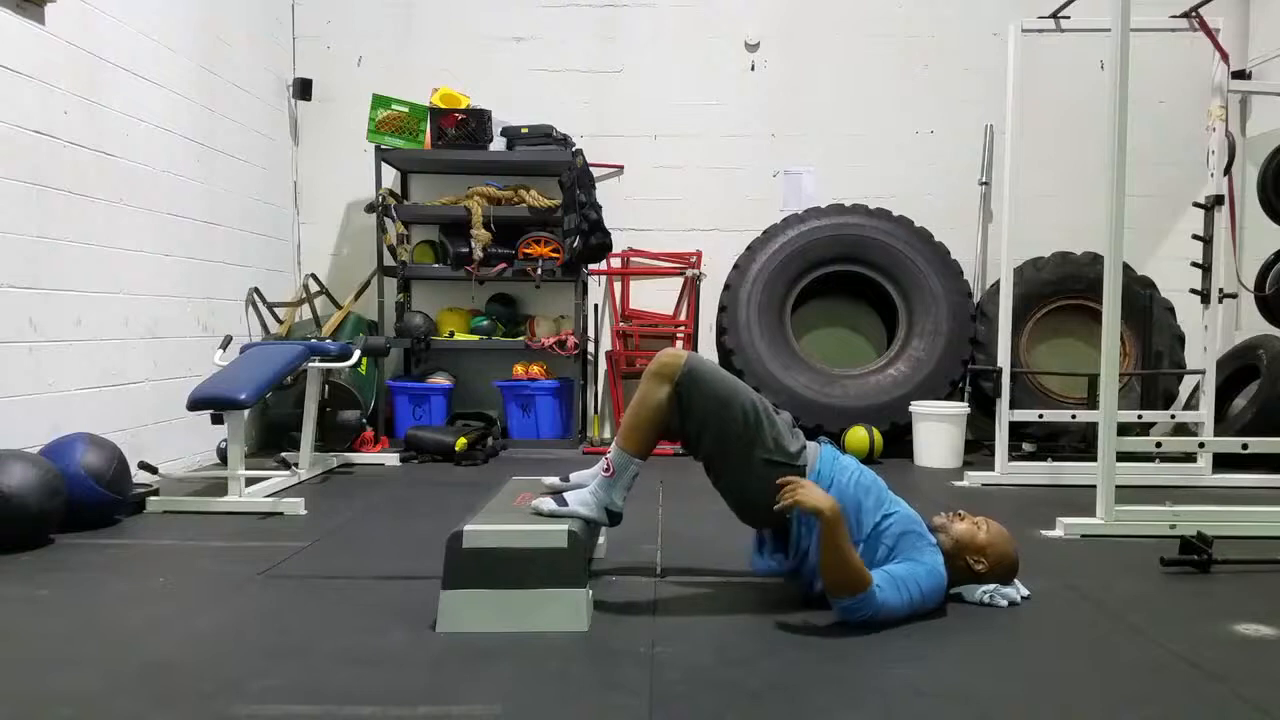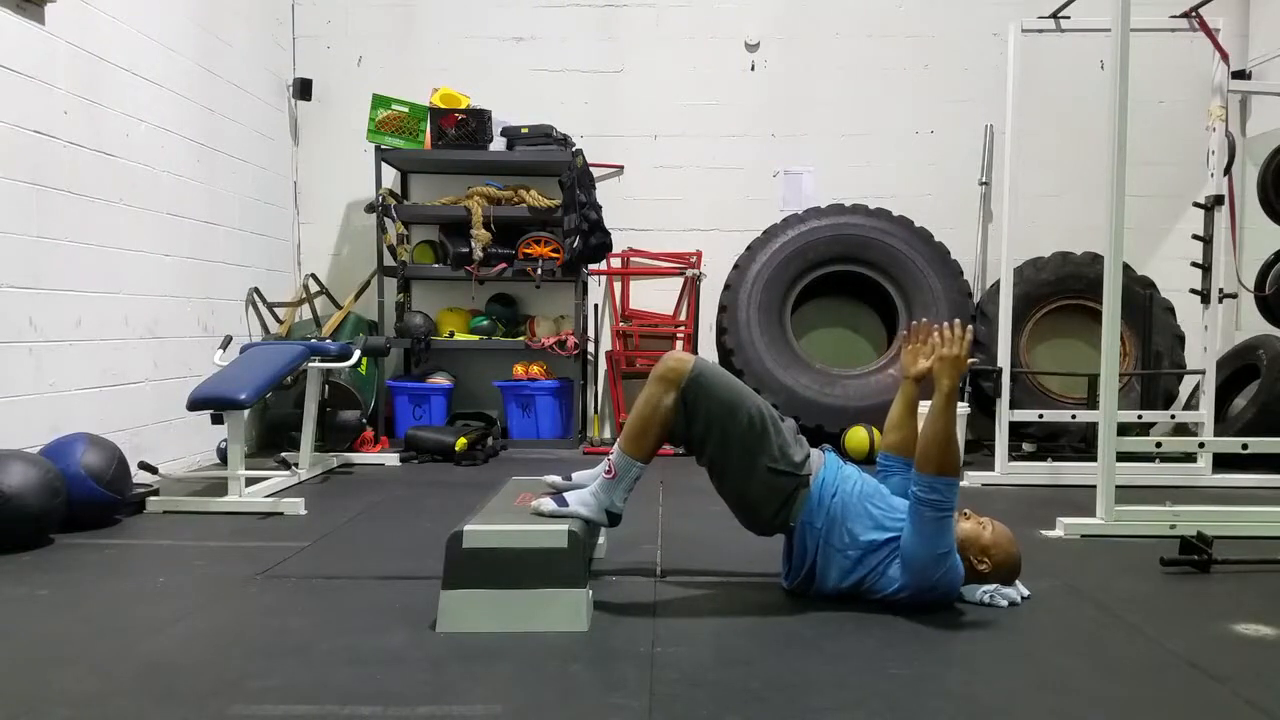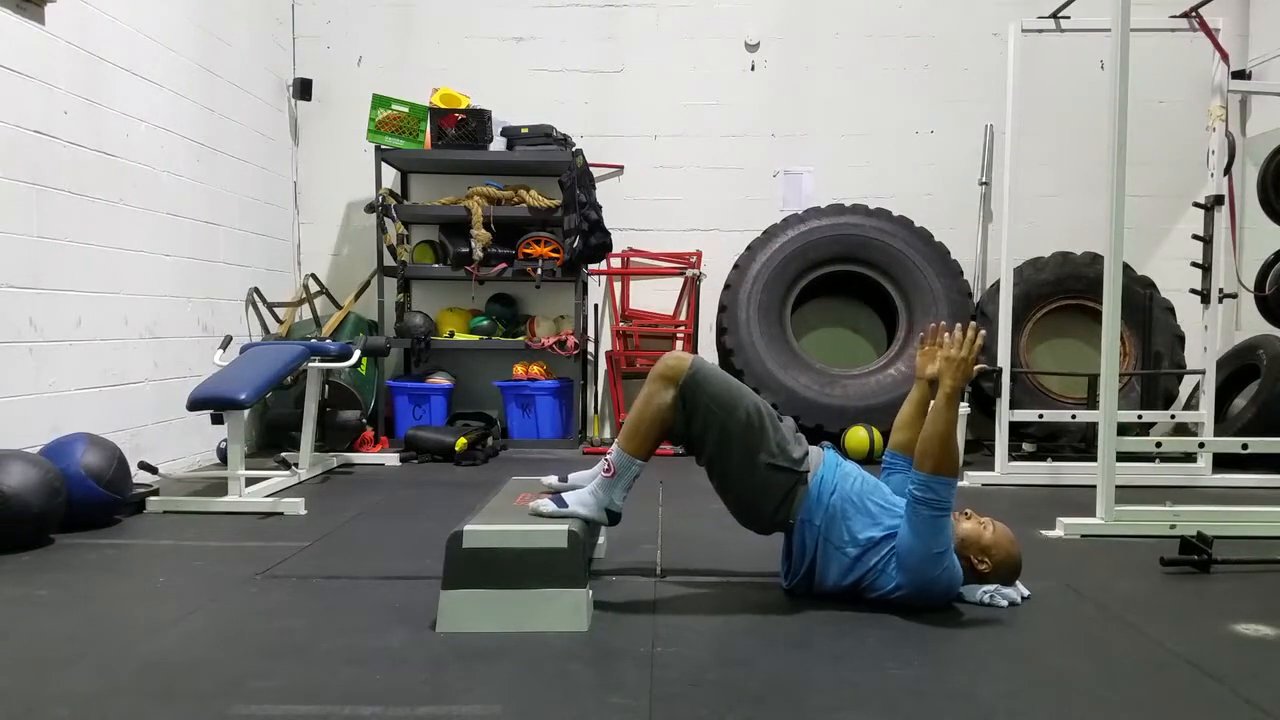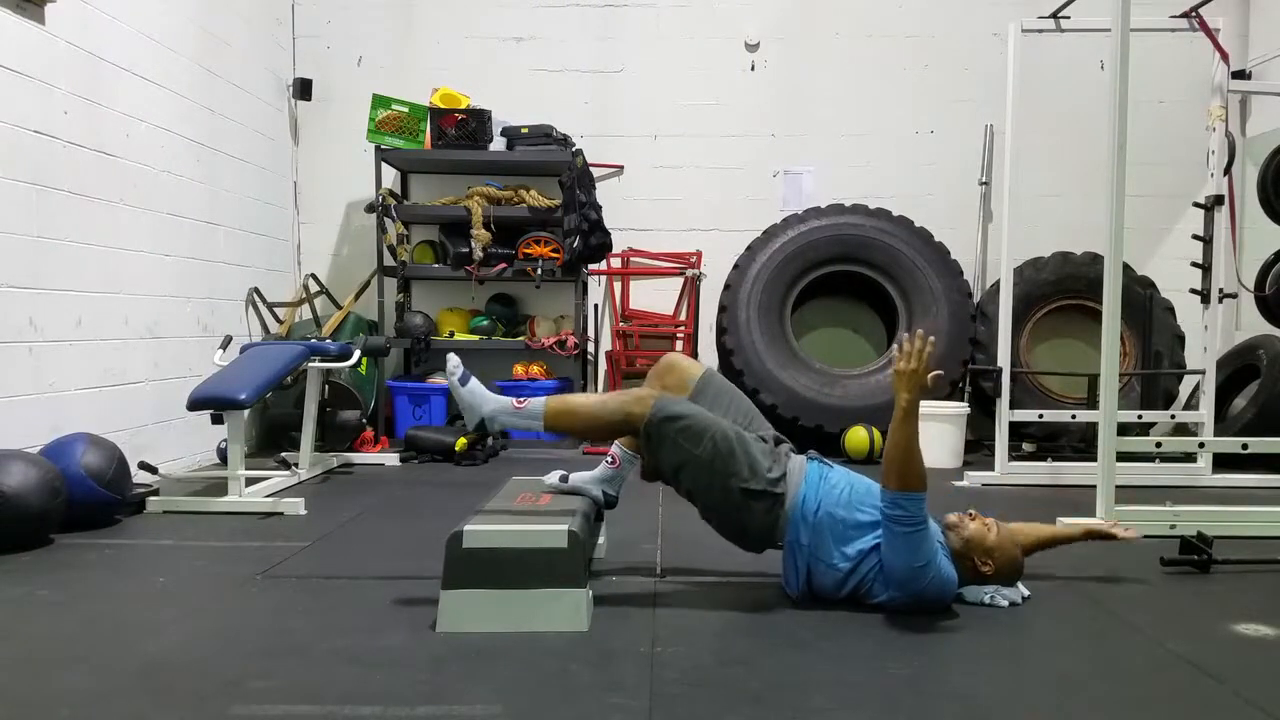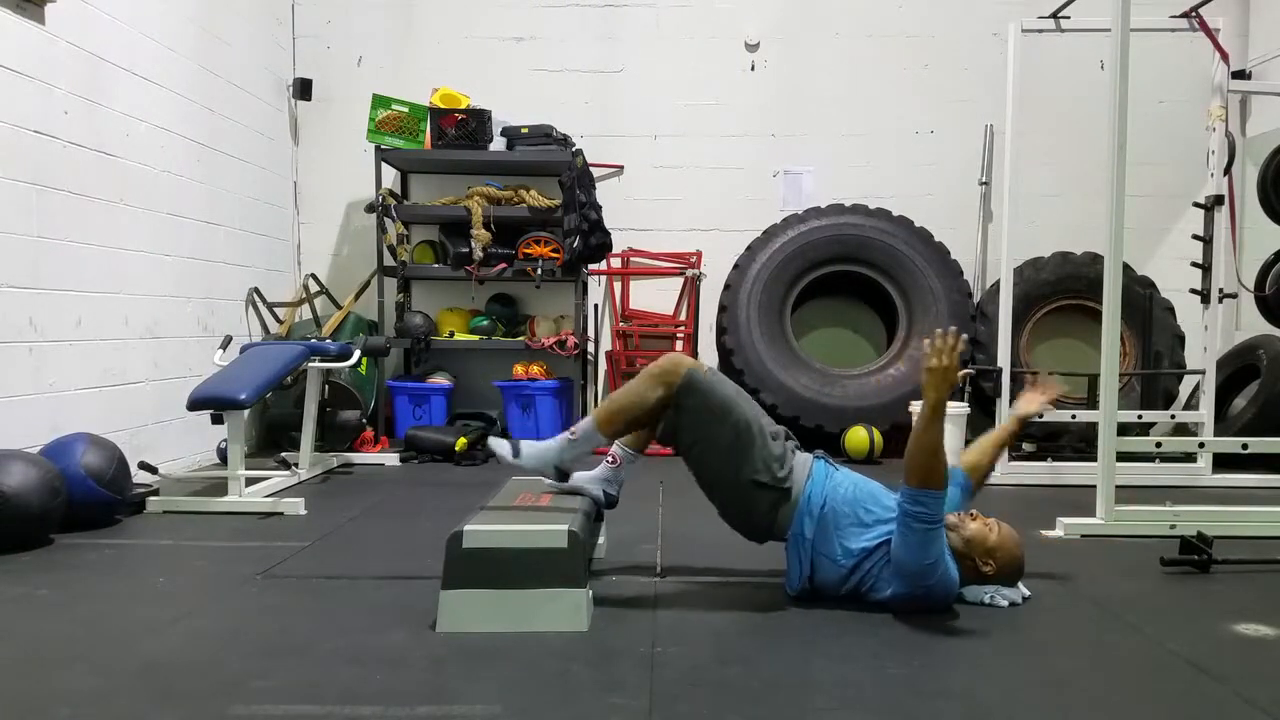
dt=1s
person 1, frame 1
left shoulder: (928, 576)
right shoulder: (922, 547)
left elbow: (857, 602)
left wrist: (830, 514)
left hip: (781, 473)
right hip: (802, 462)
left knee: (671, 368)
right knee: (677, 380)
left ankle: (604, 496)
right ankle: (607, 476)
person 1, frame 2
left shoulder: (937, 573)
right shoulder: (909, 521)
left elbow: (937, 488)
right elbow: (896, 466)
left wrist: (945, 391)
right wrist: (911, 382)
left hip: (787, 487)
right hip: (803, 473)
left knee: (676, 372)
right knee: (681, 384)
left ankle: (605, 498)
right ankle: (607, 476)
person 1, frame 3
left shoulder: (933, 574)
right shoulder: (915, 525)
left elbow: (932, 489)
right elbow: (902, 463)
left wrist: (950, 392)
right wrist: (924, 381)
left hip: (787, 487)
right hip: (796, 480)
left knee: (676, 371)
right knee: (678, 387)
left ankle: (604, 496)
right ankle: (605, 477)
person 1, frame 4
left shoulder: (928, 576)
right shoulder: (944, 546)
left elbow: (902, 502)
right elbow: (1015, 533)
left wrist: (907, 403)
right wrist: (1084, 528)
left hip: (766, 495)
right hip: (783, 467)
left knee: (639, 406)
right knee: (671, 367)
left ankle: (496, 411)
right ankle: (606, 480)
person 1, frame 5
left shoulder: (930, 576)
right shoulder: (940, 532)
left elbow: (923, 496)
right elbow: (960, 478)
left wrist: (933, 399)
right wrist: (1016, 422)
left hip: (774, 490)
right hip: (793, 474)
left knee: (670, 371)
right knee: (671, 376)
left ankle: (553, 457)
right ankle: (603, 479)
